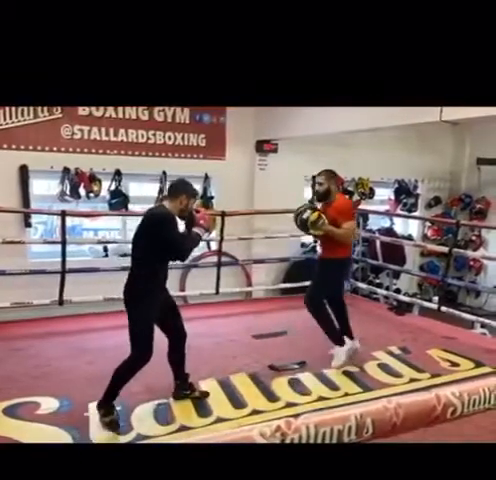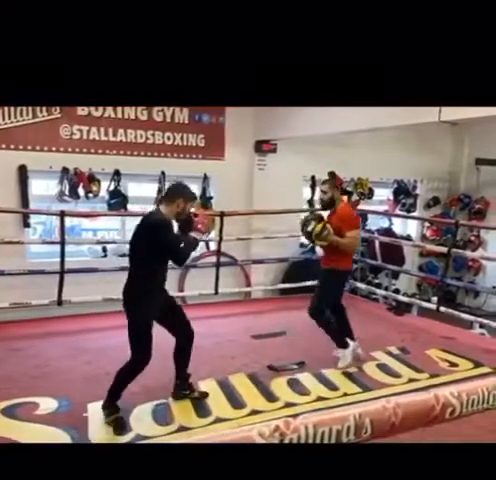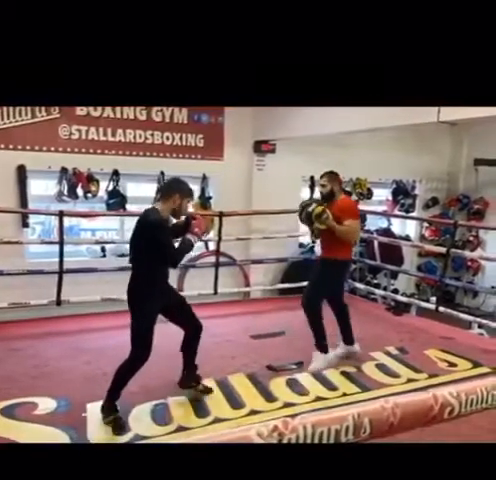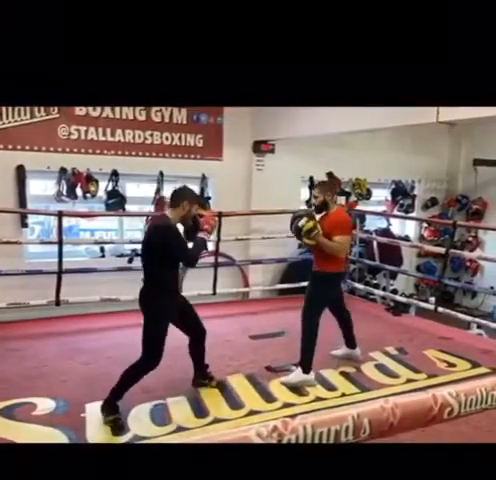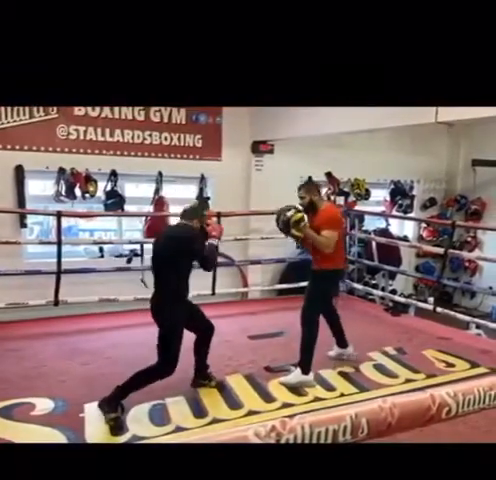
dt=0.2s
person 1, frame 1
left shoulder: (162, 216)
right shoulder: (161, 217)
left elbow: (175, 247)
right elbow: (182, 252)
left wrist: (192, 226)
right wrist: (199, 229)
left hip: (156, 290)
right hip: (140, 294)
left knee: (178, 336)
right knee: (141, 354)
left ankle: (182, 386)
right ankle: (106, 404)
person 1, frame 2
left shoulder: (159, 220)
right shoulder: (157, 222)
left elbow: (172, 245)
right elbow: (179, 257)
left wrist: (188, 229)
right wrist: (195, 234)
left hip: (156, 292)
right hip: (139, 296)
left knee: (186, 334)
right knee: (141, 357)
left ankle: (182, 386)
right ankle: (110, 405)
person 1, frame 3
left shoulder: (159, 219)
right shoulder: (152, 221)
left elbow: (170, 234)
right elbow: (173, 258)
left wrist: (187, 225)
right wrist: (193, 236)
left hip: (161, 288)
right hip: (143, 294)
left knee: (194, 326)
right knee: (140, 354)
left ankle: (189, 377)
right ankle: (109, 406)
person 1, frame 4
left shoulder: (164, 224)
right shoulder: (165, 228)
left elbow: (178, 250)
right elbow: (189, 259)
left wrist: (197, 227)
right wrist: (204, 234)
left hip: (170, 294)
right hip: (156, 299)
left knee: (198, 332)
right knee: (151, 358)
left ankle: (201, 375)
right ankle: (110, 404)
person 1, frame 5
left shoulder: (168, 233)
right shoulder: (189, 232)
right elbow: (208, 263)
left wrist: (204, 239)
right wrist: (213, 239)
left hip: (173, 300)
right hip: (169, 305)
left knee: (206, 329)
right knee: (166, 365)
left ankle: (201, 375)
right ankle: (112, 401)
person 2, frame 1
left shoulder: (342, 204)
right shoulder: (327, 204)
left elbow: (350, 236)
left wrist: (326, 228)
right wrist: (316, 227)
left hip: (336, 261)
right hip: (329, 258)
left knee: (312, 300)
right knee: (334, 300)
left ankle: (341, 344)
right ankle: (349, 341)
person 2, frame 2
left shoulder: (346, 213)
right shoulder: (333, 213)
left elbow: (354, 244)
left wrist: (330, 238)
right wrist: (318, 236)
left hip: (338, 270)
right hip: (330, 268)
left knee: (316, 310)
right knee: (333, 306)
left ankle: (345, 346)
right ankle: (351, 345)
person 2, frame 3
left shoulder: (346, 205)
right shoulder: (330, 205)
left elbow: (352, 236)
left wrist: (330, 224)
right wrist: (319, 223)
left hip: (336, 261)
right hip: (328, 259)
left knee: (309, 301)
right knee: (336, 301)
left ankle: (323, 352)
right ankle: (349, 344)
person 2, frame 4
left shoulder: (340, 218)
right shoulder: (326, 217)
left elbow: (341, 251)
left wrist: (318, 238)
right wrist: (310, 237)
left hip: (327, 275)
right hip: (325, 272)
left knee: (309, 317)
right knee: (339, 309)
left ankle: (305, 371)
right ankle: (352, 348)
person 2, frame 5
left shoulder: (330, 214)
right shoulder: (316, 213)
left elbow: (327, 246)
right elbow: (312, 243)
left wrist: (305, 230)
right wrist: (300, 232)
left hip: (328, 271)
right hip: (326, 270)
left knee: (309, 316)
right knee: (326, 307)
left ankle: (304, 372)
right ankle: (343, 347)
